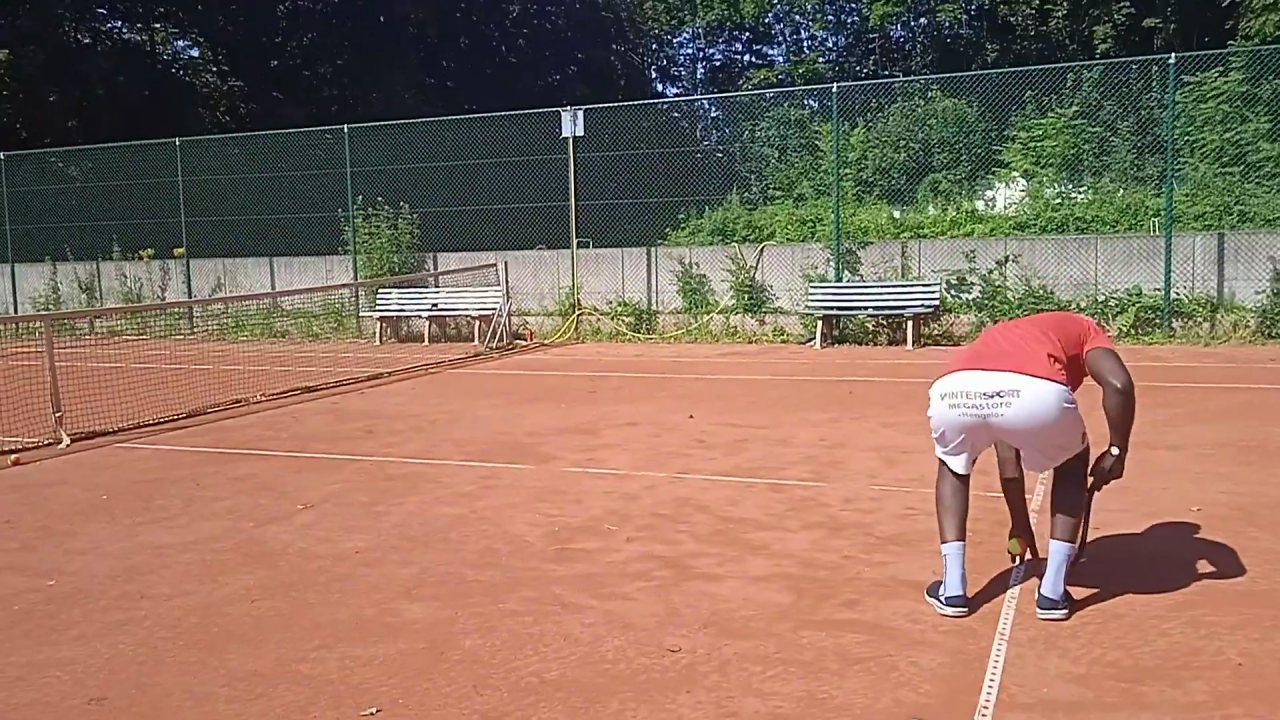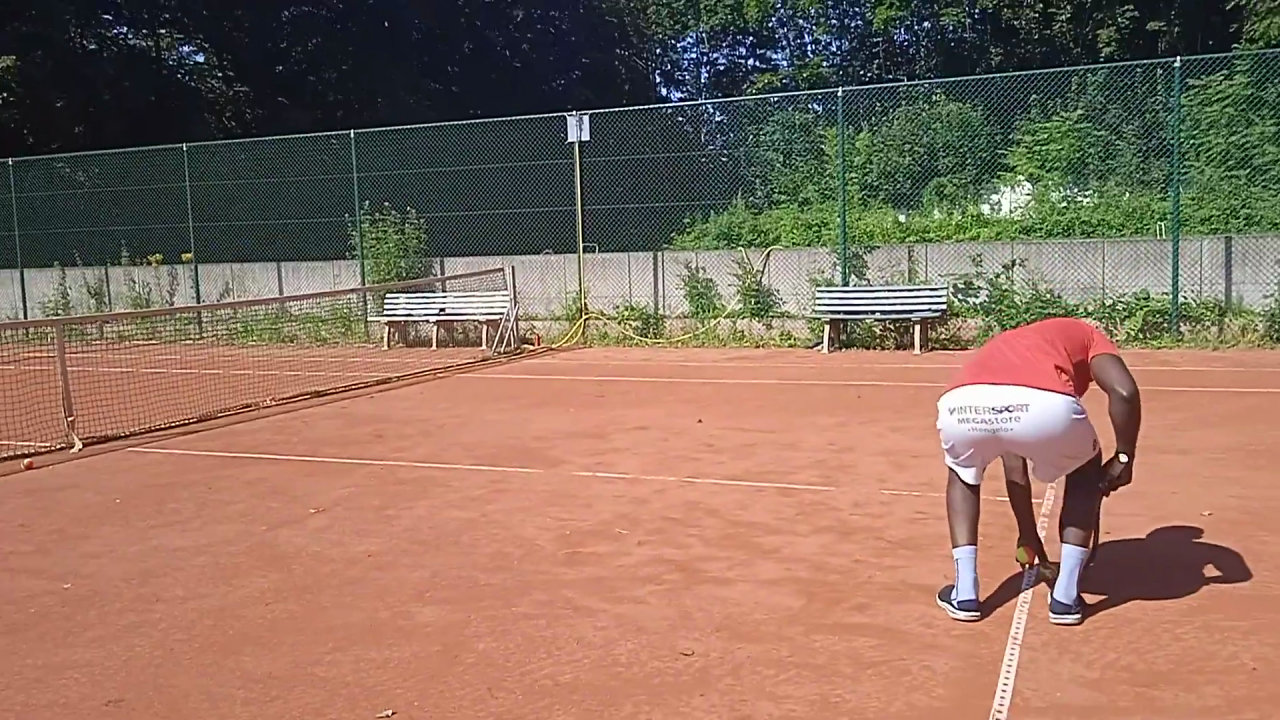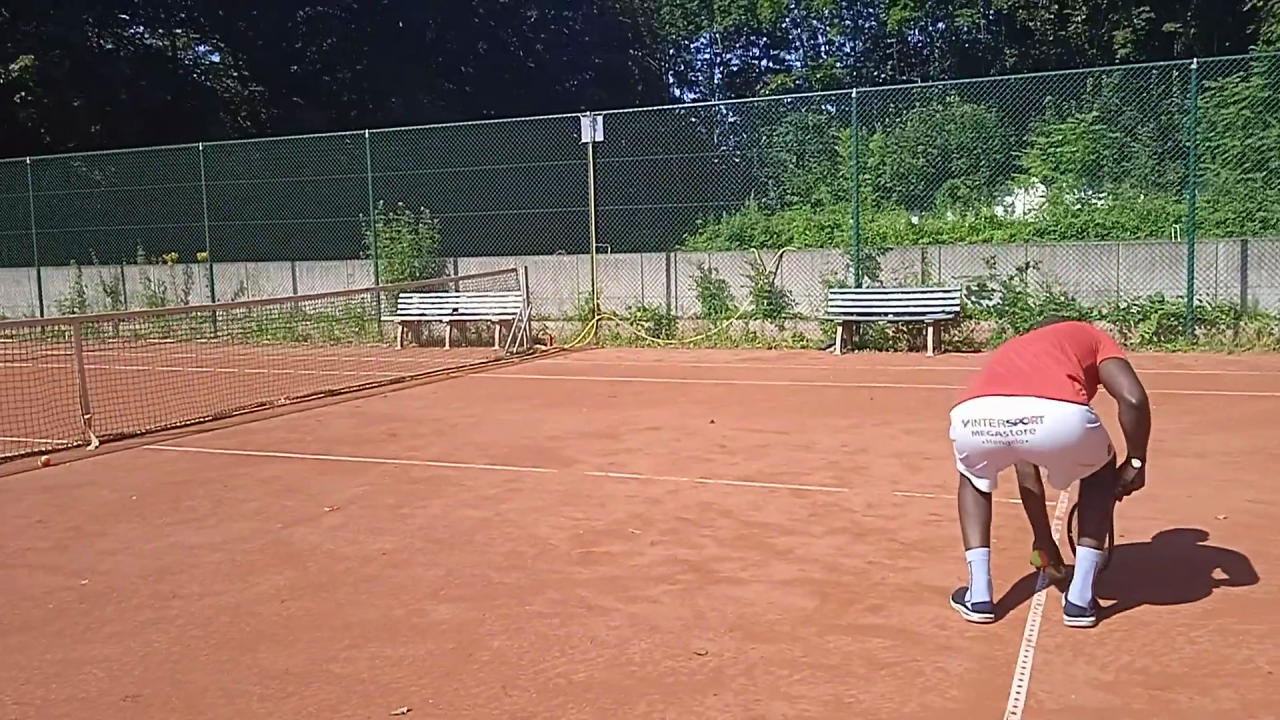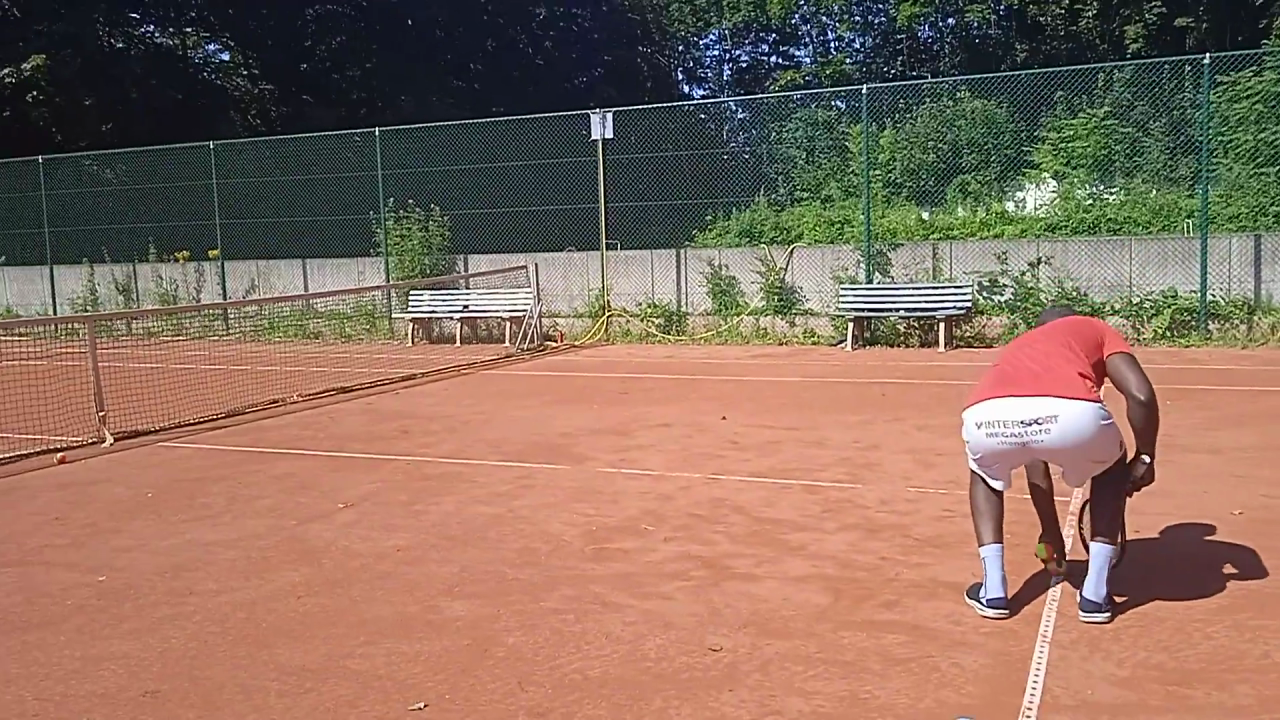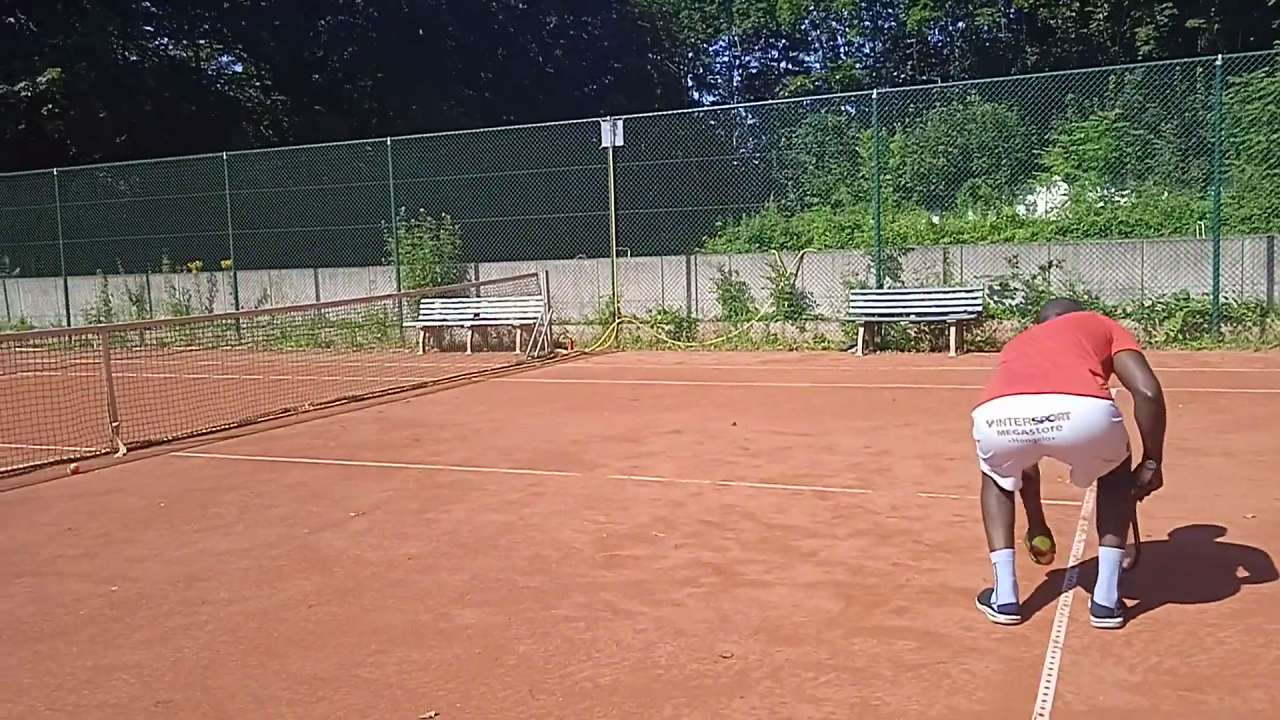
dt=0.1s
person 1, frame 1
right shoulder: (1082, 328)
left elbow: (1007, 457)
right elbow: (1118, 384)
left wrist: (1021, 524)
right wrist: (1116, 451)
left hip: (955, 388)
right hip: (1038, 391)
left knee: (953, 468)
right knee: (1072, 464)
left ankle: (952, 586)
right ankle: (1053, 590)
person 1, frame 2
right shoulder: (1084, 333)
left elbow: (1013, 464)
right elbow: (1125, 392)
left wrist: (1028, 531)
right wrist: (1124, 457)
left hip: (961, 404)
right hip: (1045, 406)
left knee: (962, 473)
right knee: (1086, 468)
left ankle: (964, 590)
right ankle: (1065, 595)
person 1, frame 3
right shoulder: (1092, 337)
left elbow: (1025, 468)
right elbow: (1133, 398)
left wrist: (1043, 536)
right wrist: (1136, 462)
left hip: (975, 414)
right hip: (1058, 413)
left knee: (975, 479)
right knee: (1100, 472)
left ankle: (978, 592)
right ankle: (1080, 597)
person 1, frame 4
right shoulder: (1097, 330)
right elbow: (1140, 395)
left wrist: (1051, 530)
right wrist: (1144, 458)
left hip: (988, 416)
right hip: (1073, 414)
left knee: (986, 475)
right knee: (1110, 469)
left ankle: (993, 588)
right ankle: (1095, 593)
person 1, frame 5
right shoulder: (1104, 326)
right elbow: (1148, 392)
left wrist: (1037, 524)
right wrist: (1152, 462)
left hip: (999, 414)
right hip: (1084, 410)
left knee: (997, 478)
right knee: (1116, 473)
left ankle: (1004, 593)
right ankle: (1107, 597)
